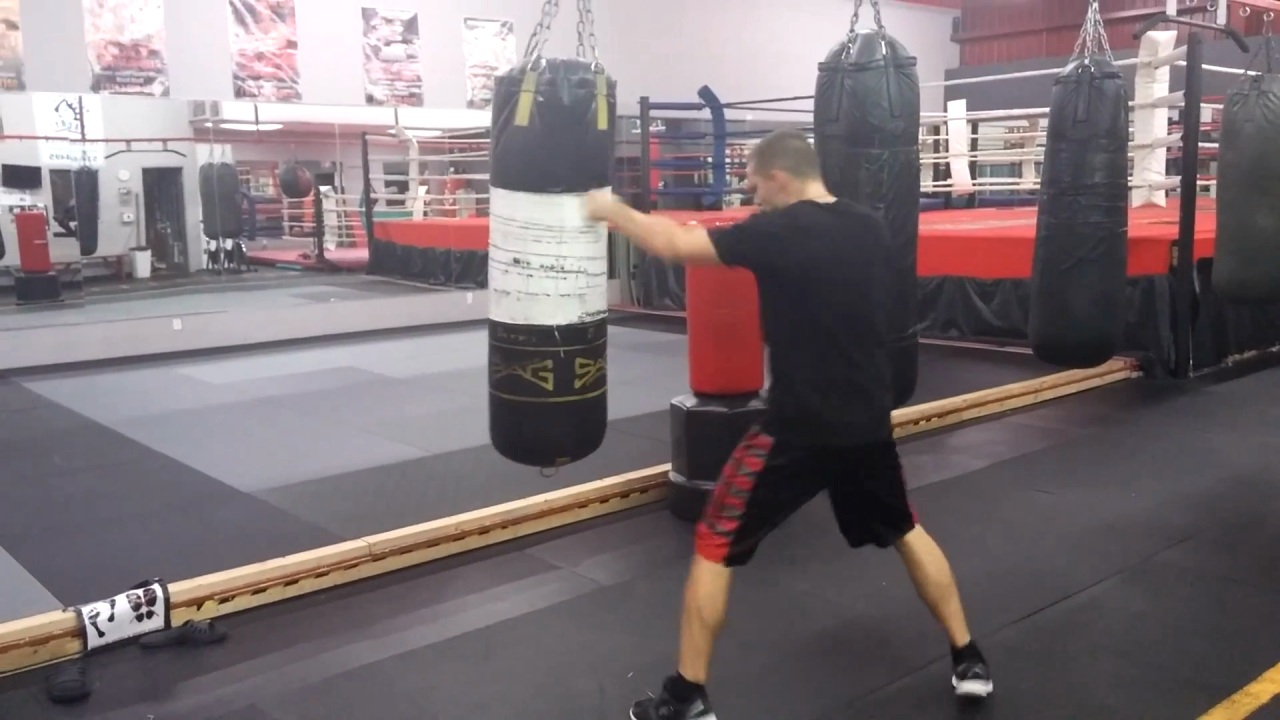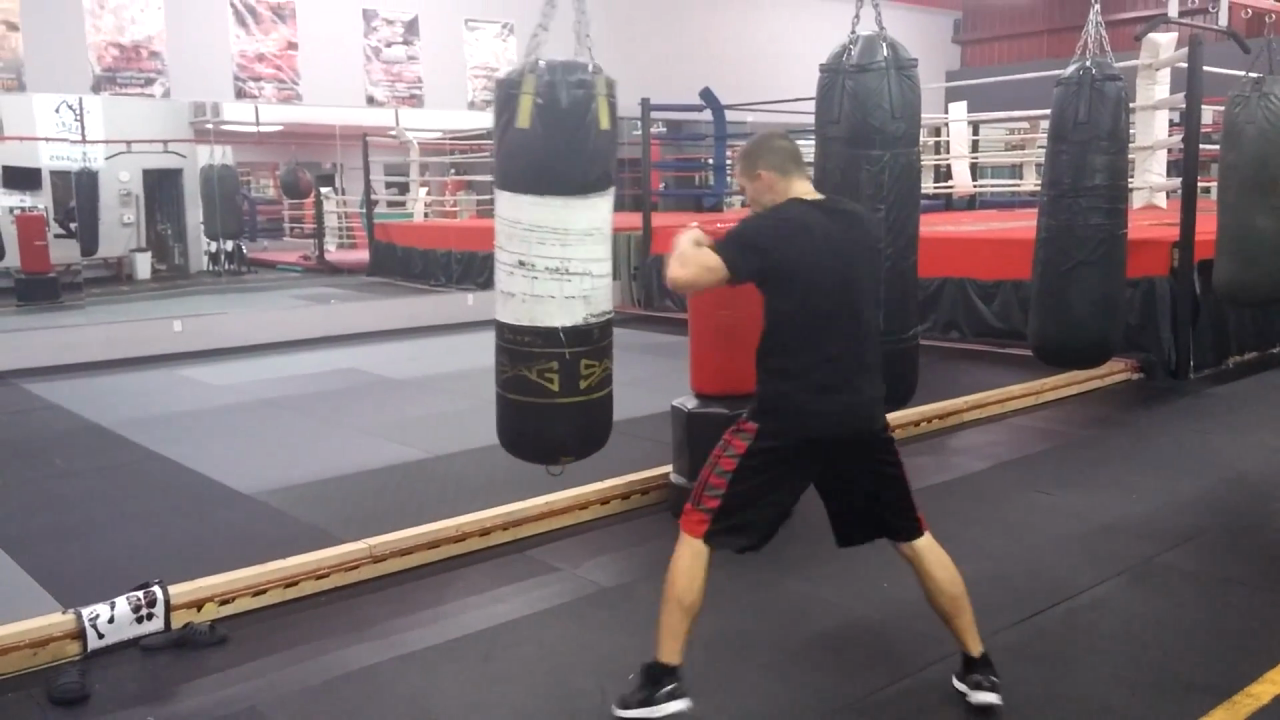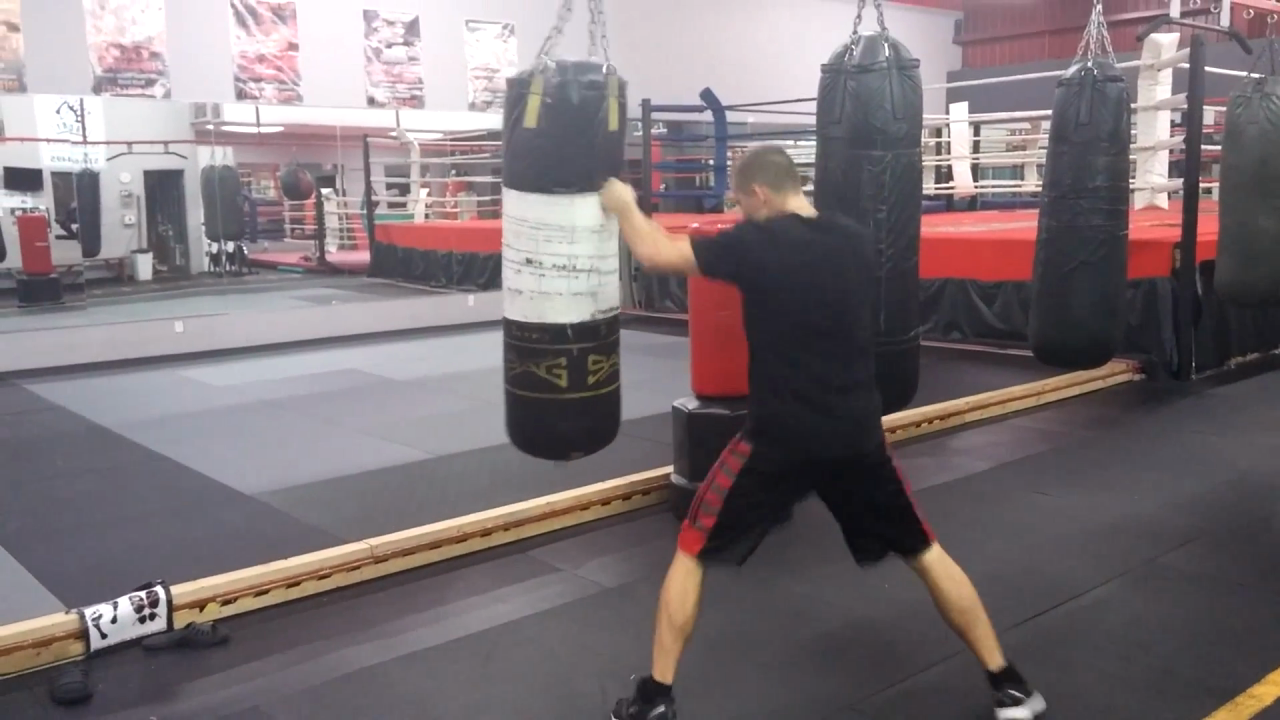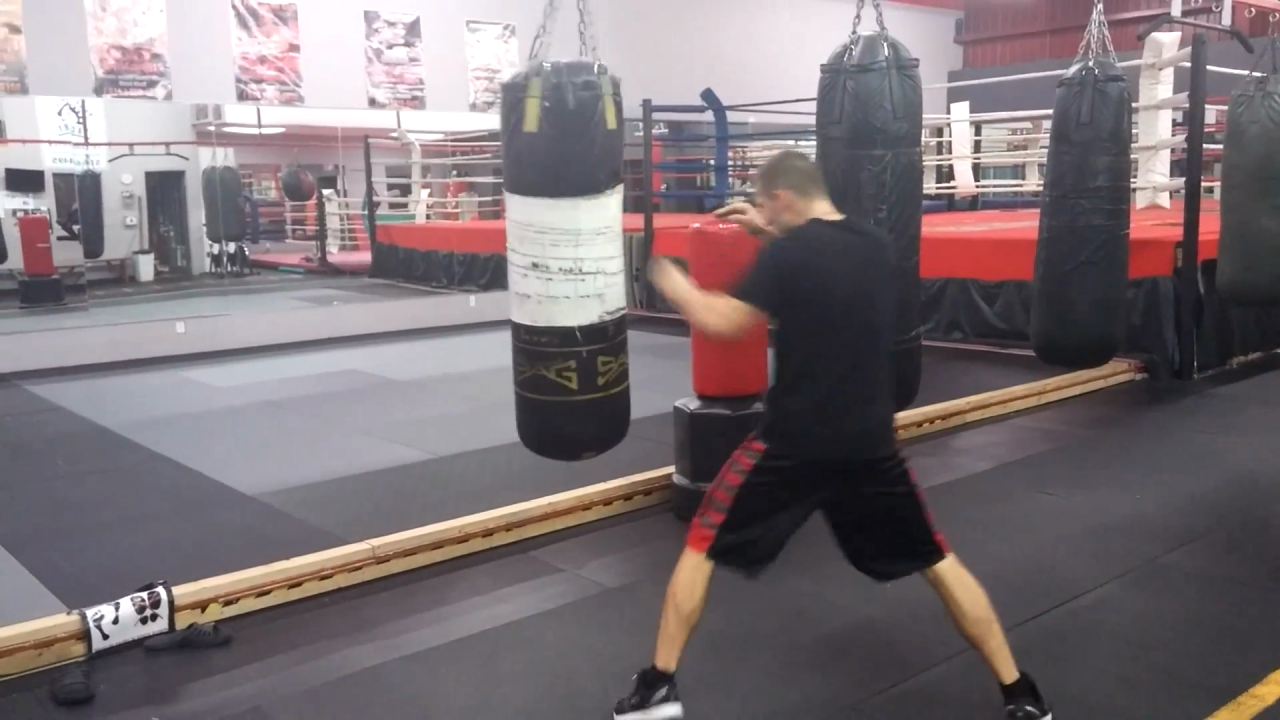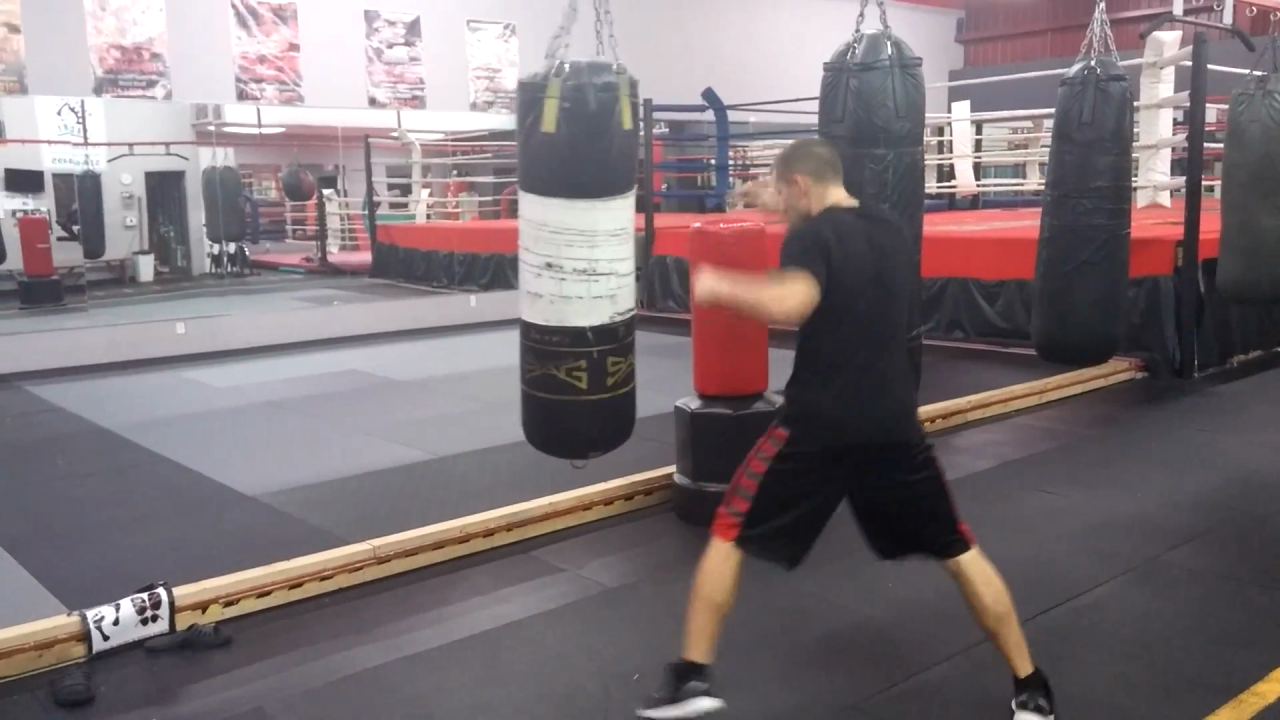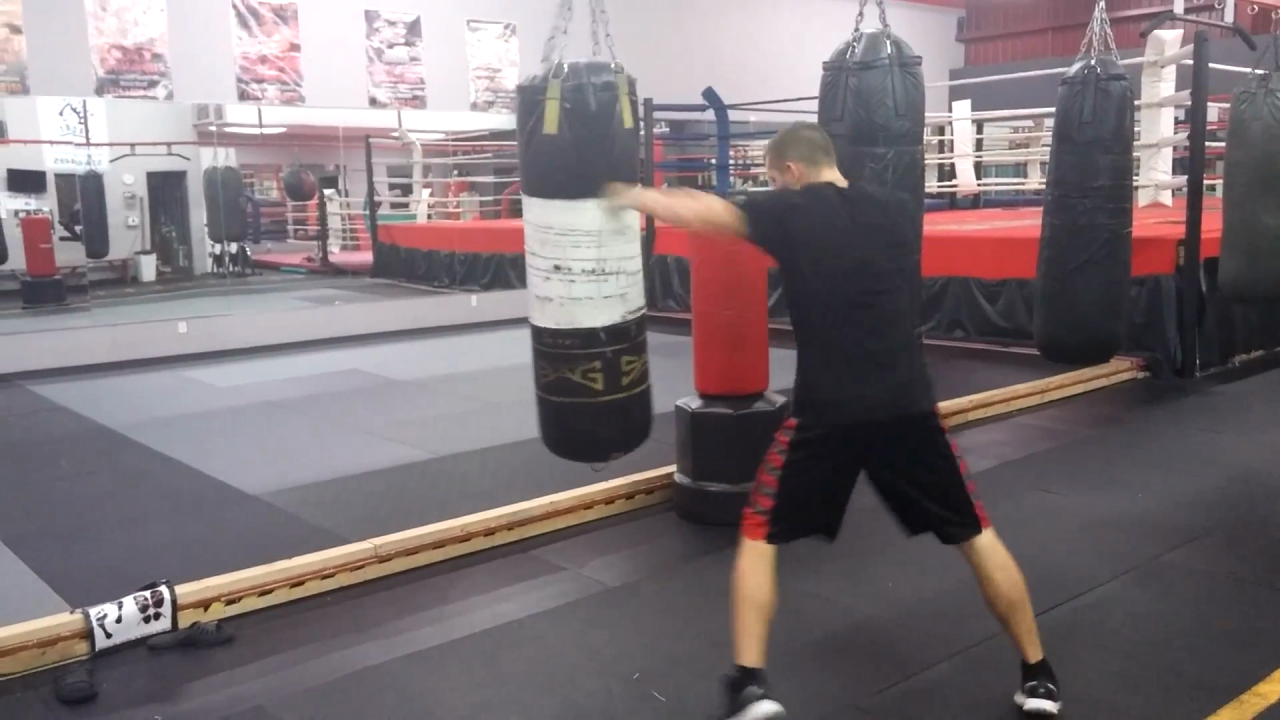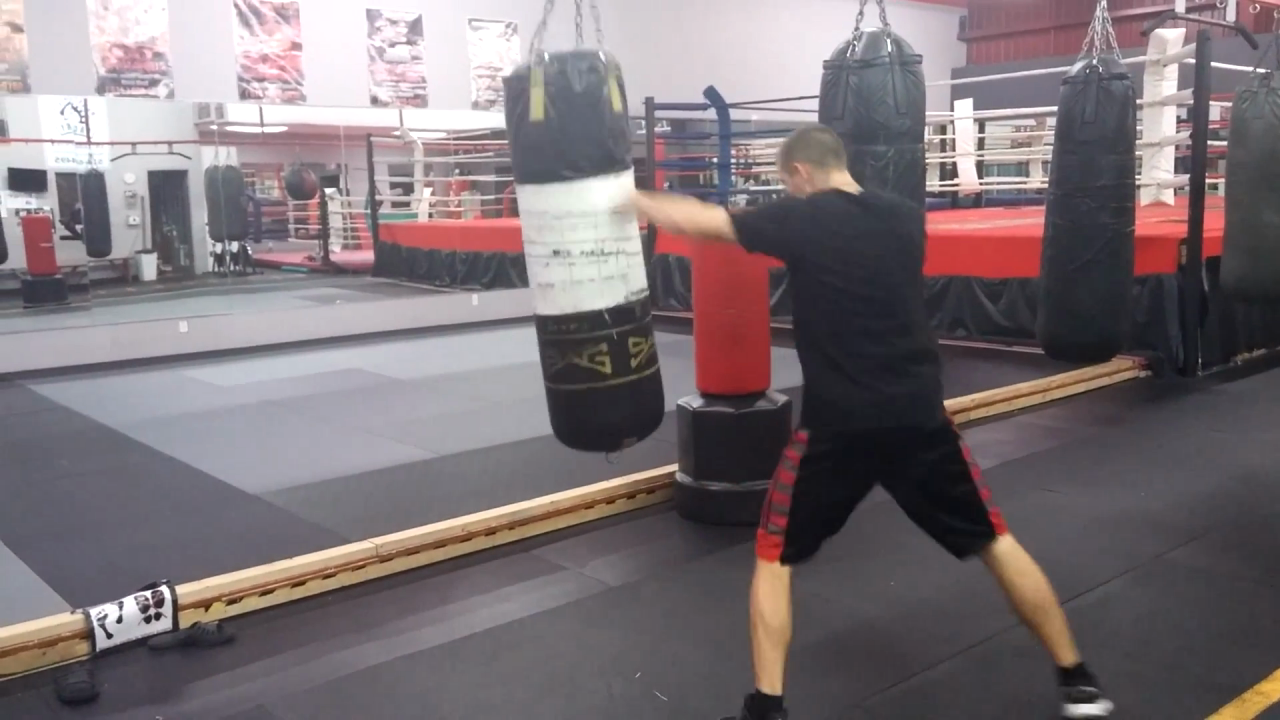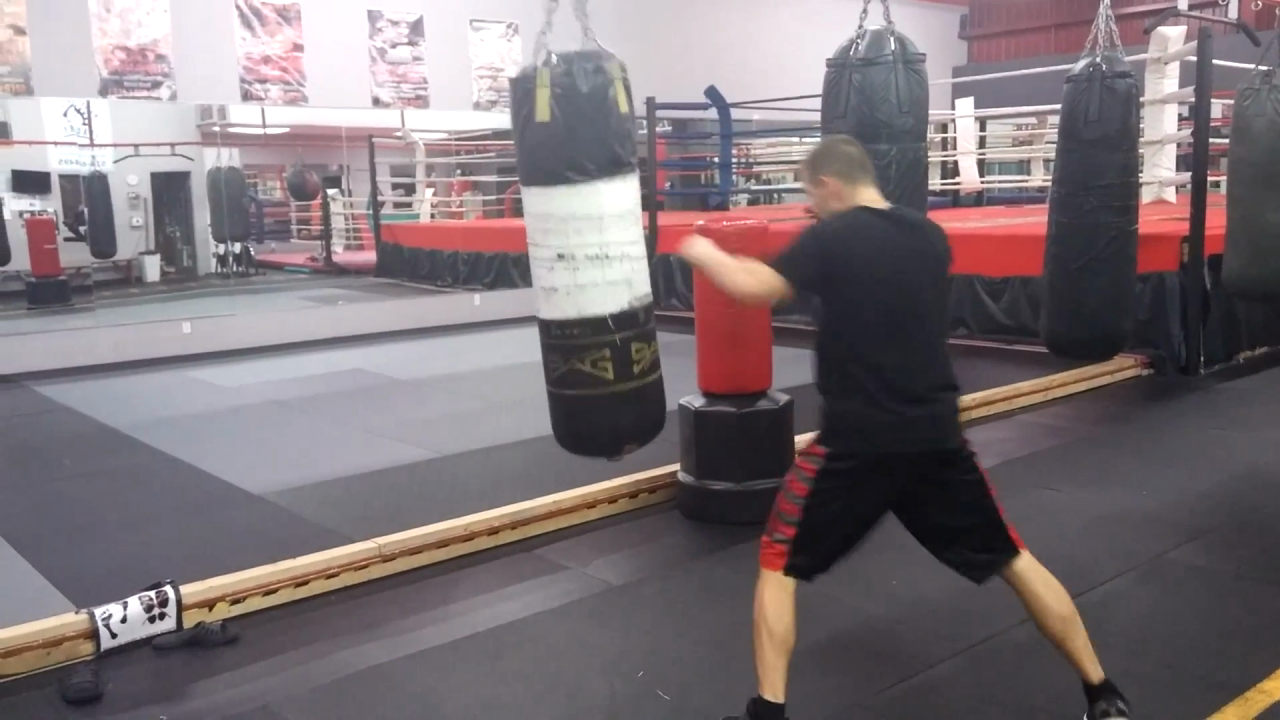
dt=0.1s
person 1, frame 1
left shoulder: (776, 231)
right shoulder: (870, 228)
left elbow: (676, 246)
left wrist: (613, 209)
left hip: (798, 426)
right hip: (868, 419)
left knee: (714, 546)
right knee: (903, 531)
right ankle: (968, 659)
person 1, frame 2
left shoulder: (769, 230)
right shoulder: (861, 224)
left elbow: (685, 277)
left wrist: (686, 242)
left hip: (787, 419)
right hip: (860, 414)
left knee: (697, 530)
right knee: (913, 536)
right ankle: (979, 669)
person 1, frame 3
left shoulder: (753, 243)
right shoulder: (855, 241)
left elbow: (659, 254)
left wrist: (624, 203)
left hip: (777, 438)
right hip: (857, 436)
left knee: (693, 547)
right knee: (923, 551)
person 1, frame 4
left shoulder: (790, 252)
right shoulder: (876, 244)
left elbow: (723, 321)
left wrist: (673, 282)
right wrist: (767, 230)
left hip: (792, 439)
right hip: (870, 440)
left knee: (702, 544)
right knee: (936, 560)
person 1, frame 5
left shoulder: (814, 233)
right shoulder: (890, 231)
left elbow: (788, 305)
left wrist: (720, 286)
right wrist: (780, 215)
left hip: (814, 426)
right hip: (894, 425)
left knee: (730, 535)
right knee: (959, 553)
person 1, frame 6
left shoulder: (790, 209)
right shoulder: (892, 211)
left elbow: (703, 212)
left wrist: (632, 195)
left hip: (828, 409)
right hip: (905, 406)
left knee: (757, 535)
right knee: (972, 533)
person 1, frame 7
left shoulder: (793, 218)
right shoulder: (904, 217)
left elbow: (697, 221)
left wrist: (634, 200)
left hip: (837, 422)
right hip: (917, 412)
left knee: (770, 557)
right knee: (991, 542)
person 1, frame 8
left shoulder: (831, 240)
right shoulder: (931, 236)
left elbow: (753, 287)
left wrist: (702, 251)
left hip: (855, 441)
right hip: (936, 436)
left knee: (779, 562)
right knee: (1013, 560)
